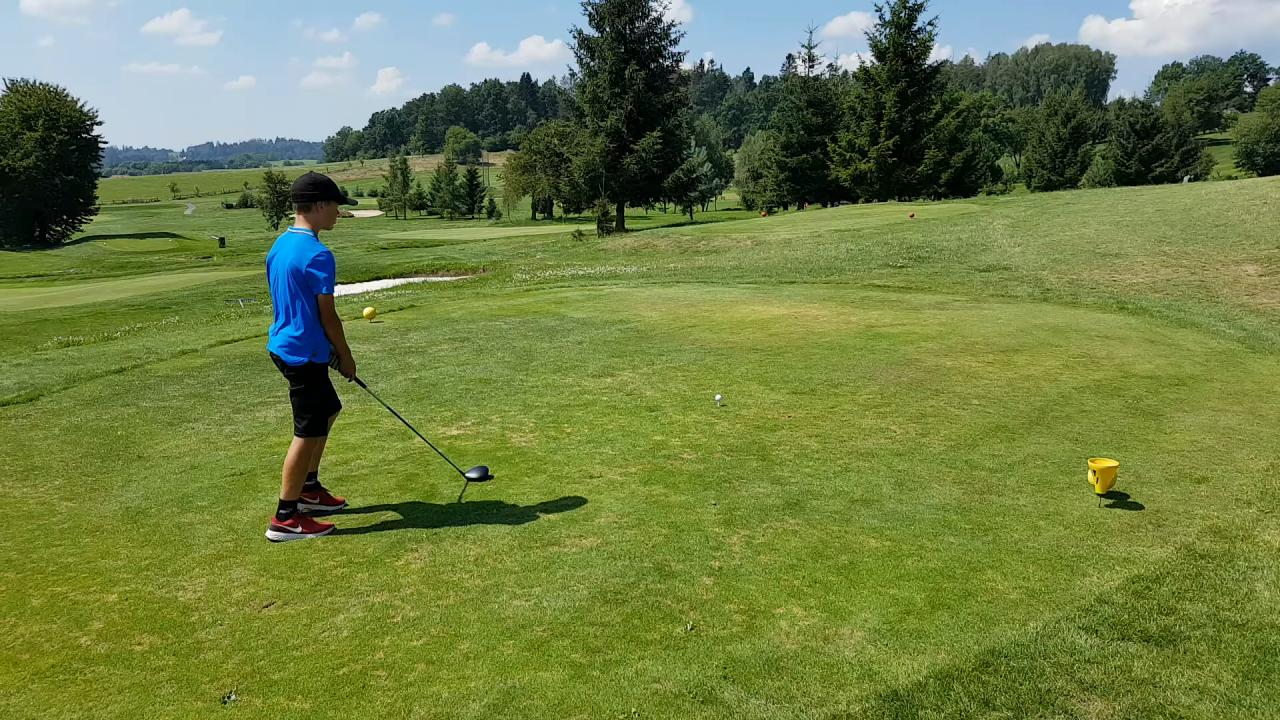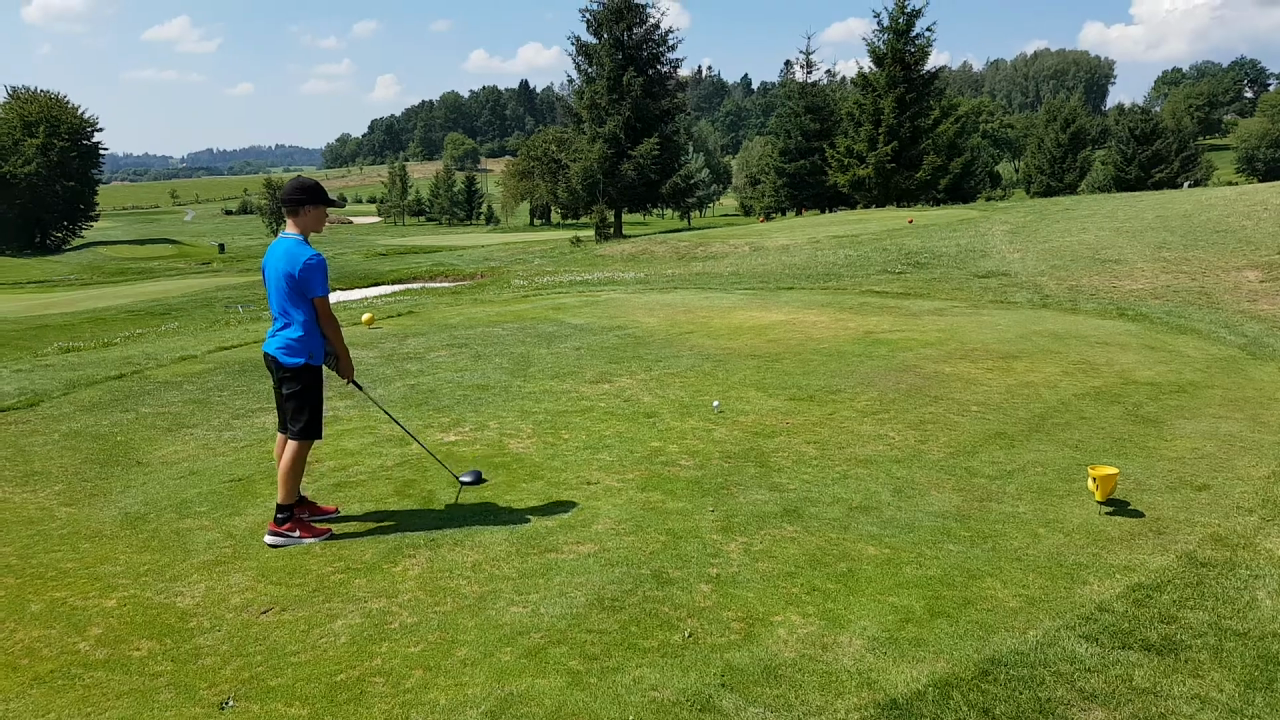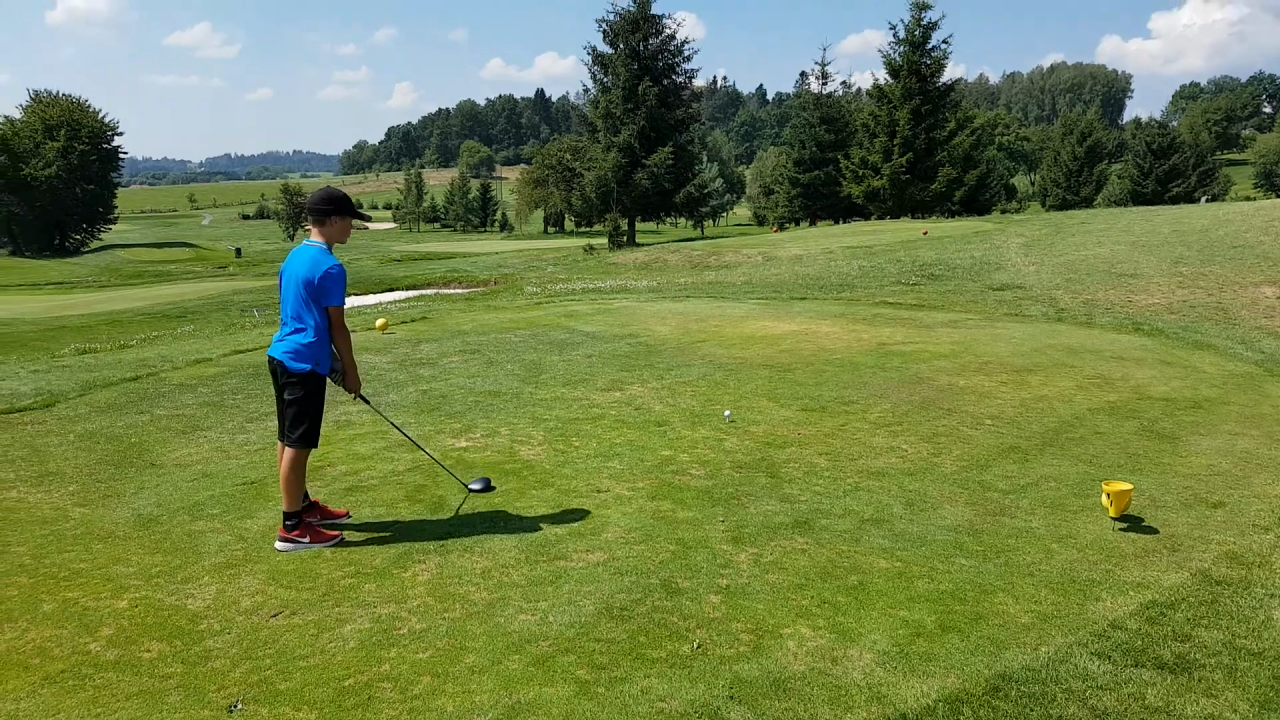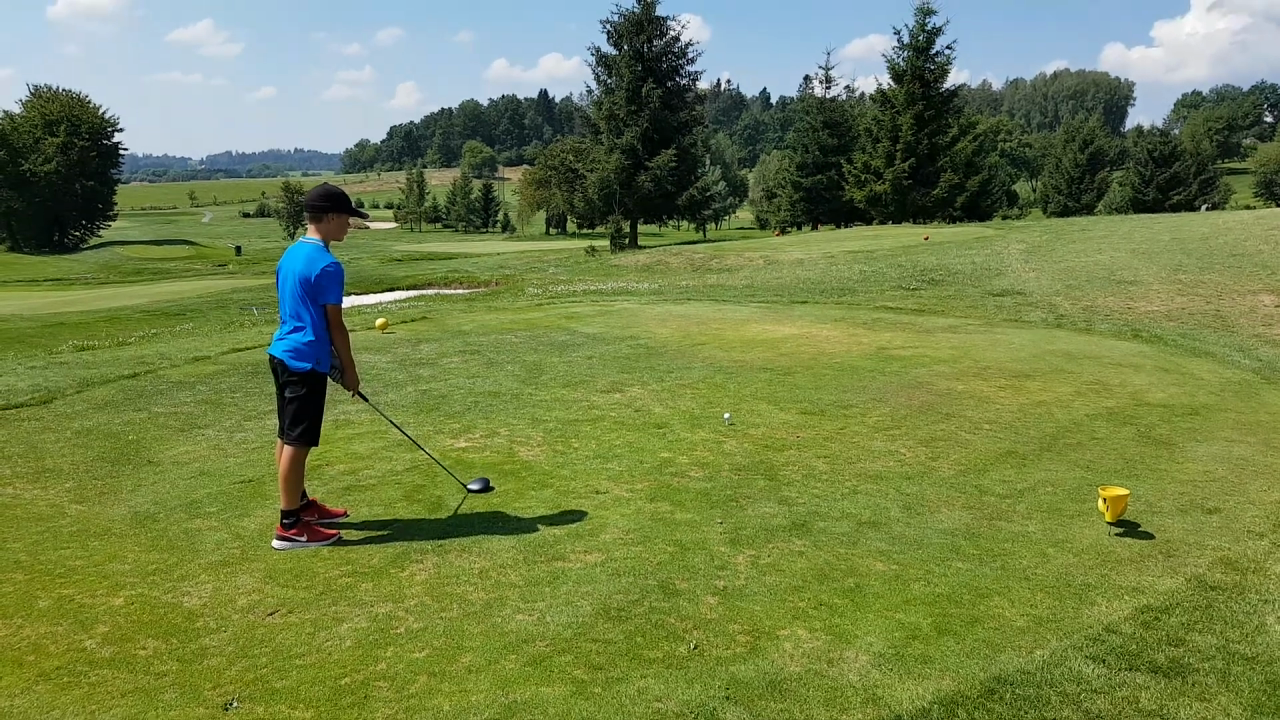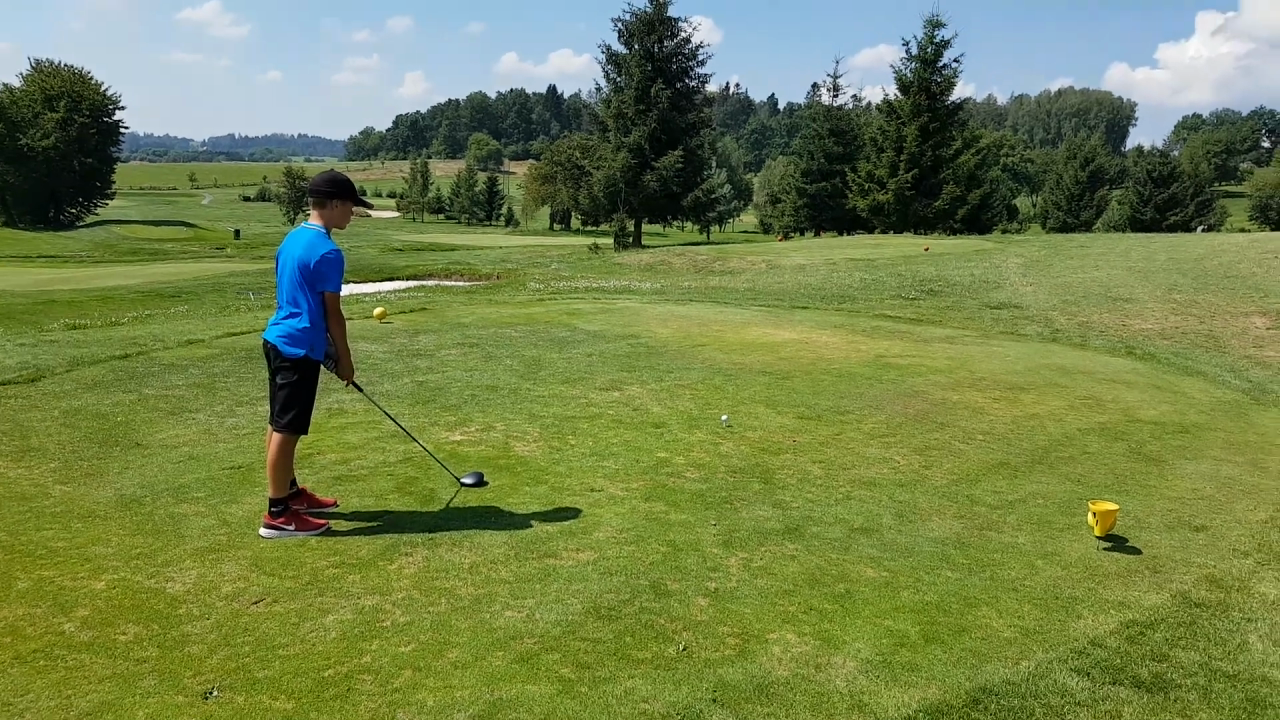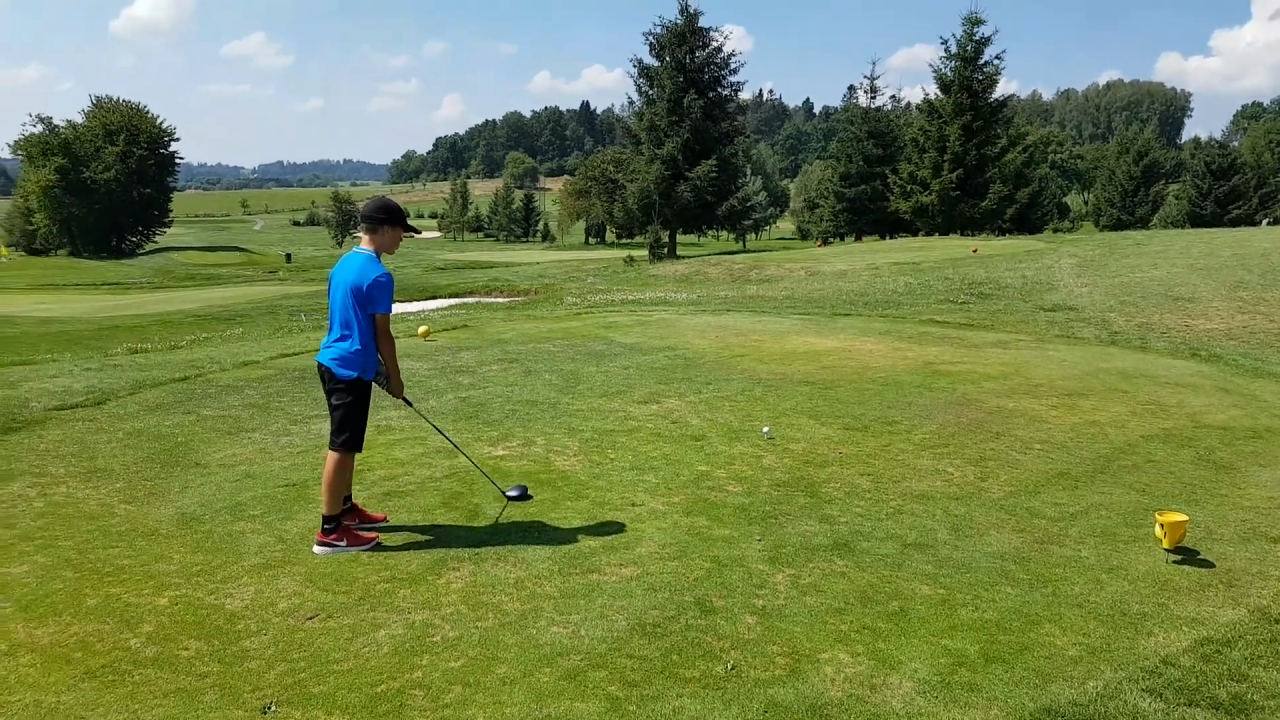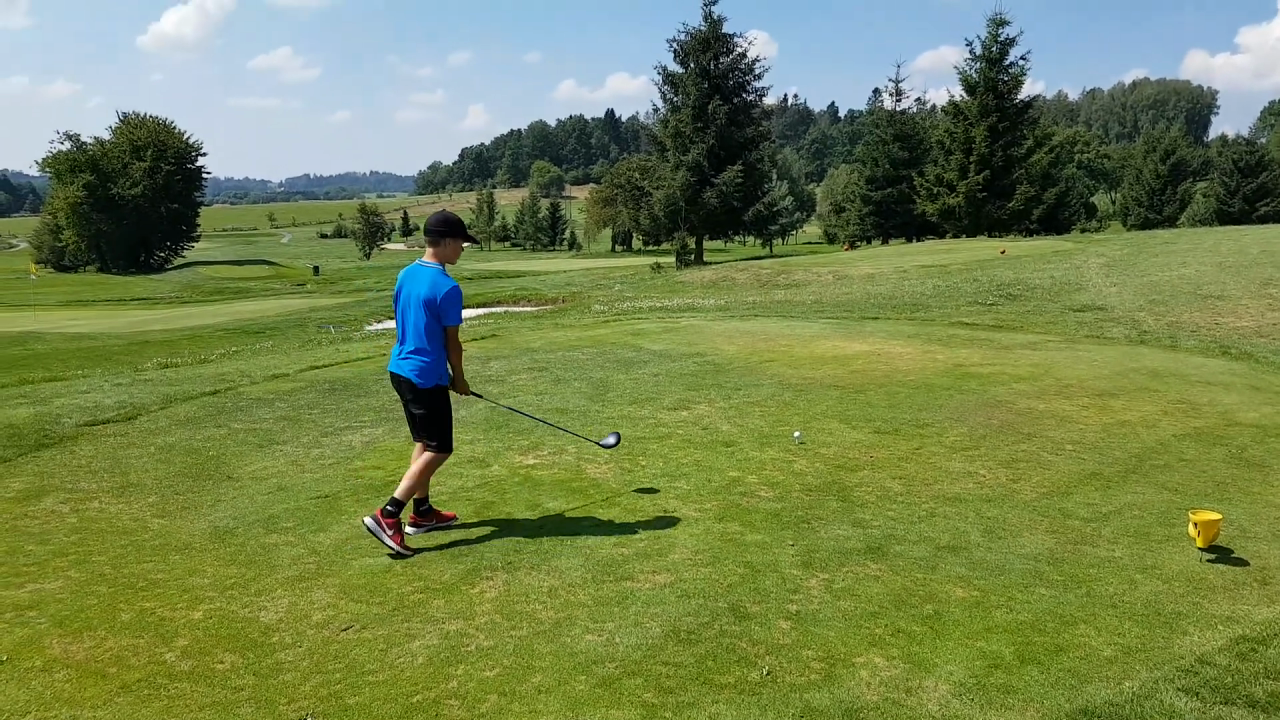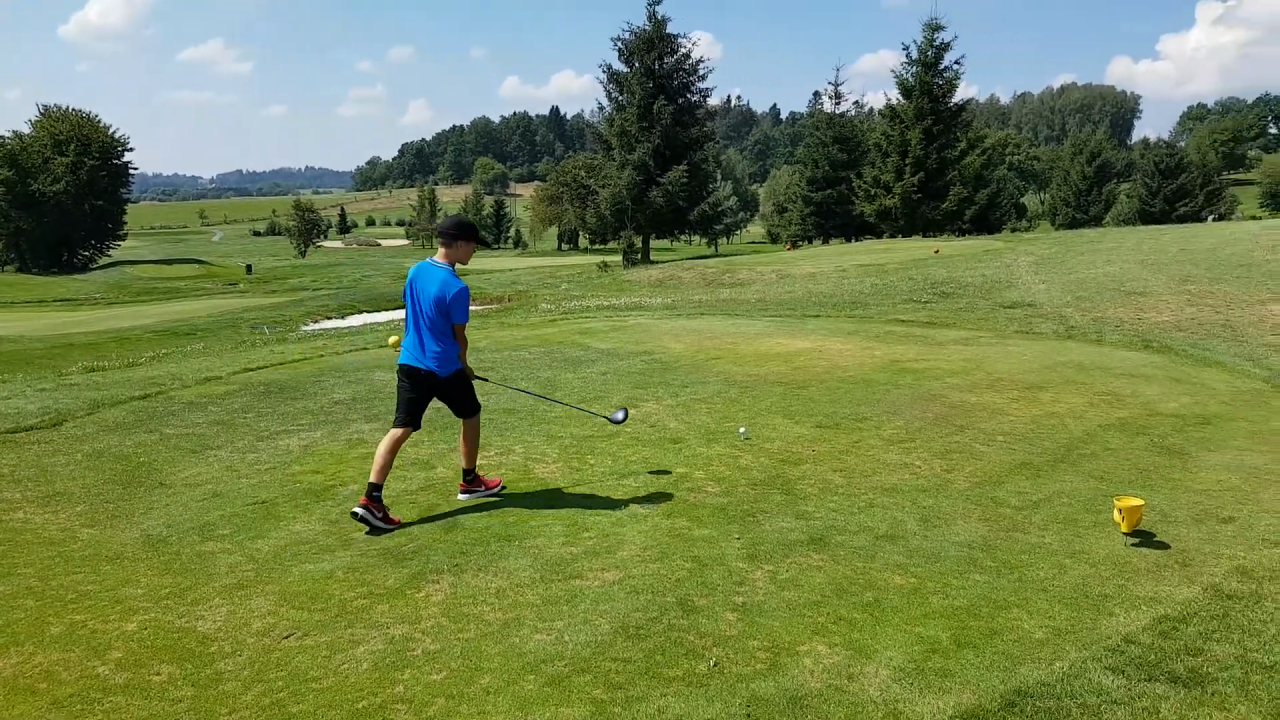
dt=0.5s
person 1, frame 1
left shoulder: (279, 245)
right shoulder: (317, 255)
right elbow: (327, 315)
right wrist: (345, 356)
left hip: (285, 344)
right hip: (305, 352)
left knee: (326, 412)
right knee: (308, 432)
left ankle: (308, 487)
right ankle: (285, 517)
person 1, frame 2
left shoulder: (274, 250)
right shoulder: (309, 258)
right elbow: (324, 316)
left wrist: (324, 349)
right wrist: (343, 356)
left hip: (279, 350)
right hip: (300, 356)
left knee: (288, 432)
right knee: (301, 437)
left ankle: (294, 502)
right ankle: (282, 522)
person 1, frame 3
left shoulder: (294, 257)
right shoulder: (330, 267)
right elbow: (337, 326)
left wrist: (332, 360)
right wrist: (350, 370)
left hip: (282, 355)
right hip: (304, 363)
left knee: (289, 440)
right knee: (297, 444)
left ankle: (304, 505)
right ankle: (292, 528)
person 1, frame 4
left shoulder: (290, 254)
right shoulder: (327, 265)
right elbow: (334, 324)
left wrist: (332, 358)
right wrist: (349, 368)
left hip: (283, 353)
right hip: (305, 361)
left knee: (288, 437)
right knee: (297, 442)
left ankle: (301, 504)
right ankle: (289, 526)
person 1, frame 5
left shoulder: (291, 239)
right shoulder: (327, 252)
right elbow: (332, 312)
left wrist: (325, 344)
right wrist: (344, 357)
left hip: (278, 339)
right hip: (299, 348)
left knee: (280, 426)
right knee: (286, 430)
left ankle: (291, 493)
right ankle: (277, 514)
person 1, frame 6
left shoulder: (343, 263)
right shoulder: (378, 275)
right elbow: (382, 334)
left wrist: (379, 369)
right wrist: (394, 376)
left hip: (331, 361)
right hip: (351, 369)
left knee: (342, 445)
right knee: (342, 448)
left ankle: (344, 507)
right ankle: (330, 531)
person 1, frame 7
left shoulder: (405, 275)
right shoulder: (447, 288)
right elbow: (451, 341)
right wrist: (459, 378)
left hip: (400, 371)
right hip: (428, 377)
left knee: (424, 443)
right knee: (436, 451)
left ankle: (420, 512)
right ankle: (387, 515)
person 1, frame 8
left shoulder: (415, 271)
right shoulder: (456, 287)
right elbow: (459, 335)
right wrist: (463, 366)
left hip: (410, 363)
right hip: (443, 368)
left knee: (400, 429)
right knee: (471, 416)
left ankle: (371, 499)
right ankle: (469, 481)
